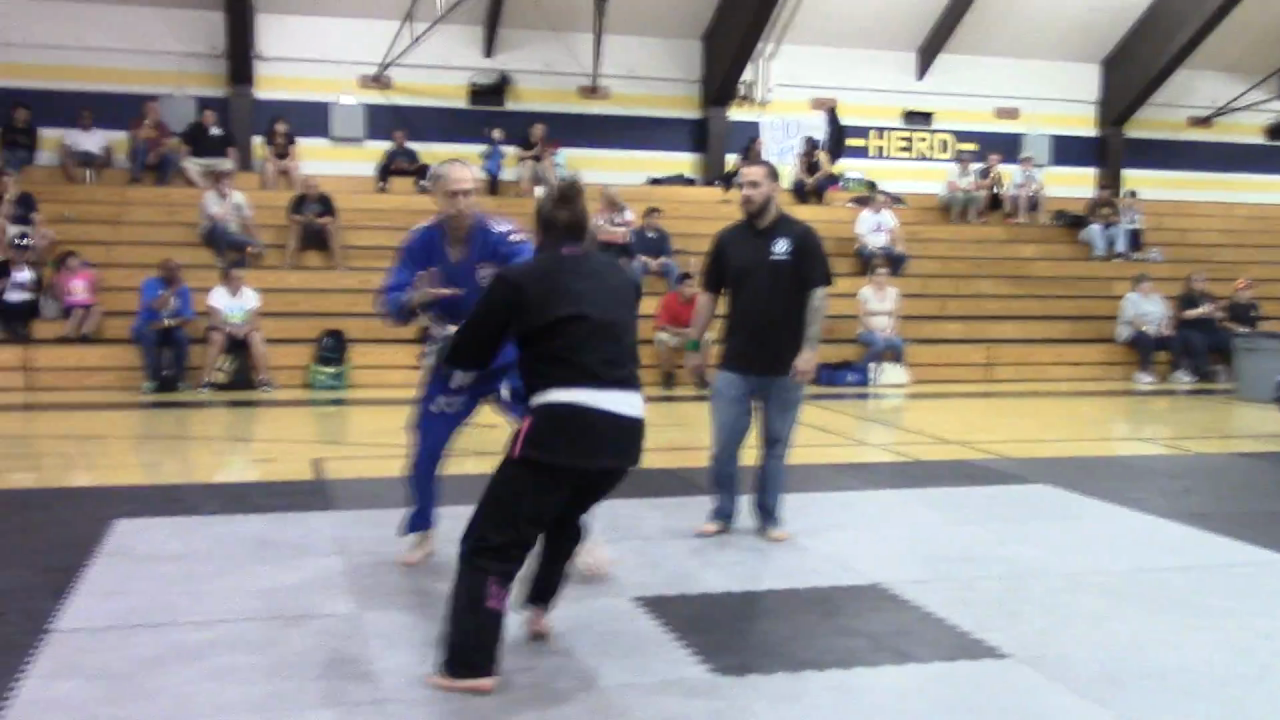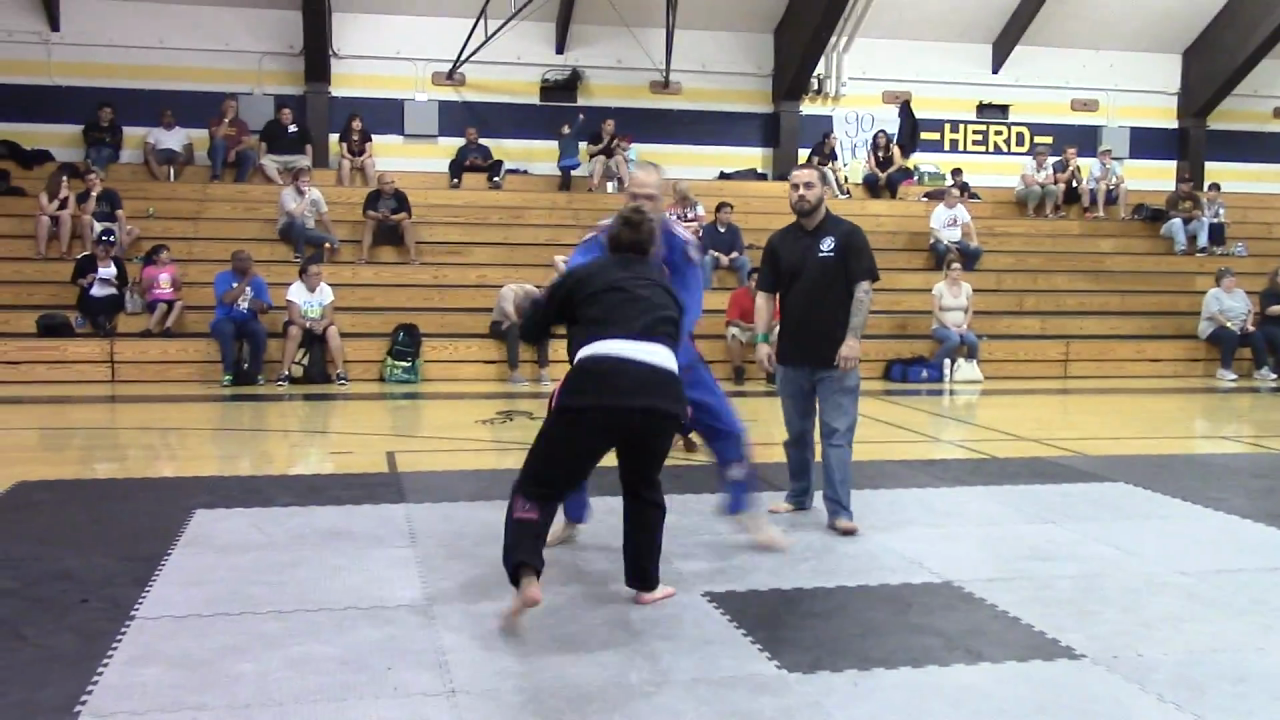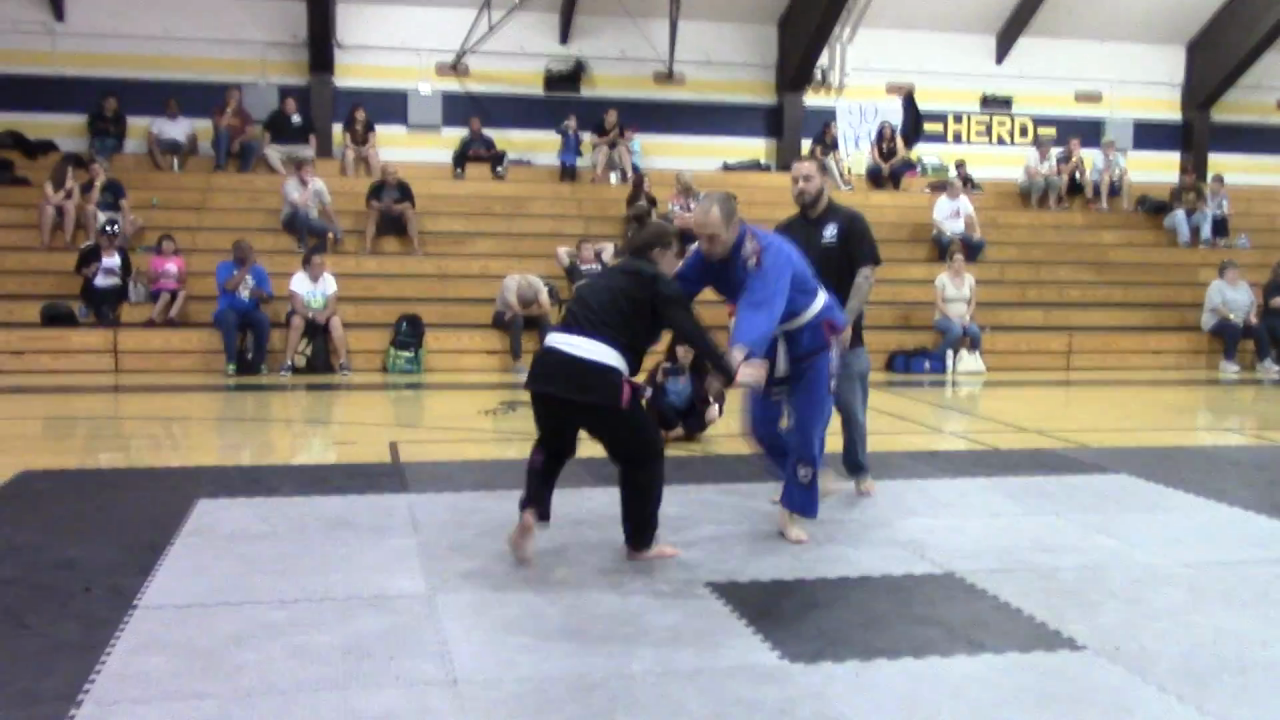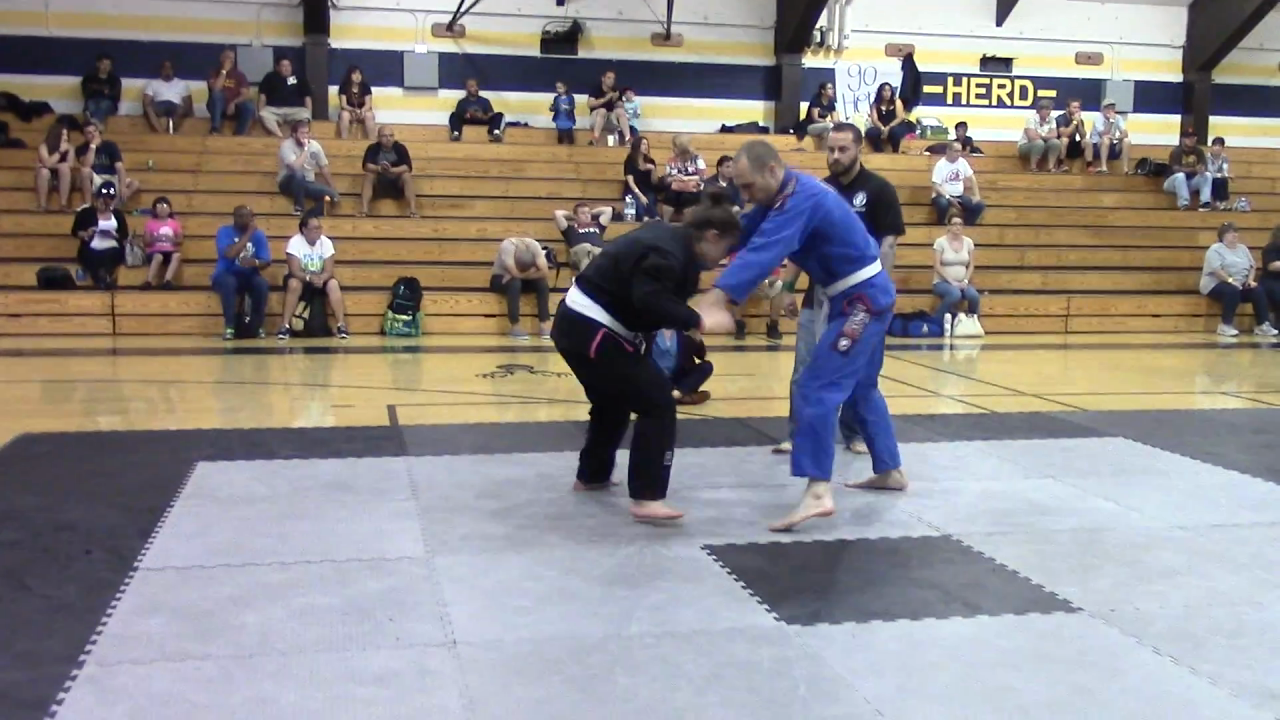
dt=0.4s
person 1, frame 1
left shoulder: (521, 281)
right shoulder: (618, 277)
left elbow: (470, 350)
left wrist: (456, 360)
left hip: (563, 430)
right hip: (623, 431)
left knee: (488, 545)
right knee: (562, 517)
left ankle: (471, 668)
right ankle: (539, 609)
person 1, frame 2
left shoulder: (582, 276)
right shoulder: (663, 286)
left elbow: (531, 329)
left hip: (596, 385)
right hip: (659, 389)
left knee: (538, 485)
right knee: (643, 491)
left ankle: (527, 578)
right ankle: (645, 584)
person 1, frame 3
left shoulder: (607, 280)
right shoulder: (656, 282)
right elbow: (687, 328)
right wrist: (726, 371)
left hip: (549, 368)
right hip: (596, 378)
left knee: (554, 446)
right knee: (644, 455)
left ankle: (531, 513)
right ankle: (640, 543)
person 1, frame 4
left shoulder: (670, 240)
right shoulder: (669, 254)
right elbow: (649, 300)
right wrist: (698, 320)
left hip: (578, 326)
right hip: (590, 331)
left knee: (612, 402)
right knee: (657, 403)
left ankle: (592, 475)
right ankle: (647, 498)
person 2, frame 1
left shoulder: (499, 236)
right shoulder: (421, 242)
right elbow: (392, 302)
right wrist: (416, 298)
left hip: (506, 356)
right knee: (427, 451)
right ankle: (422, 533)
person 2, frame 2
left shoulder: (681, 242)
right shoulder: (606, 239)
left elbow: (688, 303)
right elbow: (580, 269)
left hip: (671, 350)
left knee: (726, 428)
left ankle: (749, 517)
right ankle: (572, 521)
person 2, frame 3
left shoulder: (765, 253)
right shoulder: (706, 255)
left elbow: (759, 306)
left wrist: (741, 356)
left hip: (812, 334)
right hip: (771, 336)
left knee: (807, 430)
right knee: (763, 426)
left ankle: (795, 511)
right ankle: (802, 486)
person 2, frame 4
left shoulder: (802, 197)
right shoulder: (782, 197)
left elbow: (763, 253)
right elbow: (744, 238)
left wrist: (713, 302)
left hip: (863, 301)
right hip: (859, 299)
left knee: (816, 391)
right knee: (861, 388)
left ankle: (818, 492)
right ankle: (889, 471)
person 3, frame 1
left shoulder: (801, 236)
right shoulder: (728, 240)
left elbow: (818, 295)
right elbow: (709, 295)
left wrist: (810, 348)
right wrist: (694, 346)
left hip: (784, 364)
right hip: (736, 362)
left knee: (776, 445)
right knee: (724, 441)
left ankle: (768, 517)
right ankle: (721, 513)
person 3, frame 2
left shoulder: (847, 234)
right shoulder: (778, 241)
left elbow: (864, 289)
right elbow: (765, 294)
left wrist: (853, 338)
right wrist: (762, 340)
left hip: (835, 357)
right hip: (792, 356)
left knee: (837, 435)
right knee: (797, 433)
left ankle: (839, 511)
right ankle: (798, 495)
person 3, frame 3
left shoulder: (850, 222)
right shoulder: (786, 231)
left elbow: (865, 275)
left wrist: (846, 321)
left hip: (843, 337)
left knee: (852, 411)
left ankle: (859, 470)
person 3, frame 4
left shoulder: (879, 190)
left elbow: (889, 244)
right hip: (819, 296)
right knee: (804, 369)
left ankle: (854, 434)
right ankle: (797, 436)
